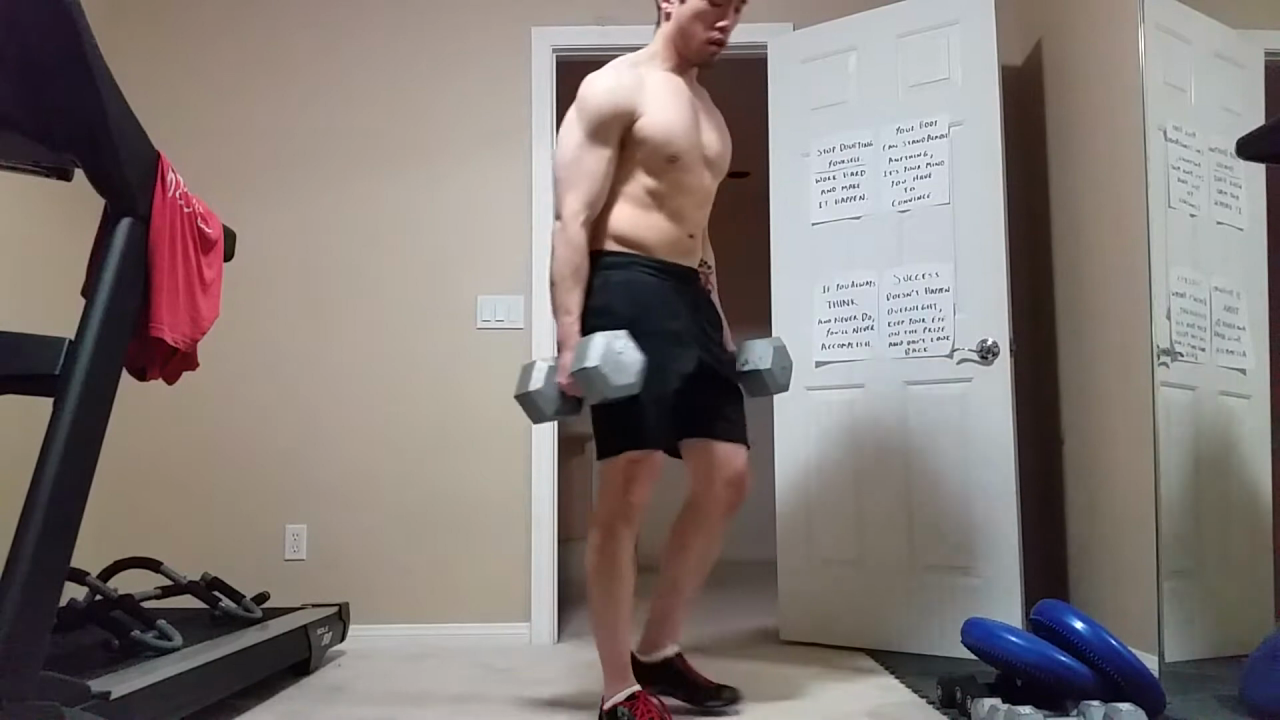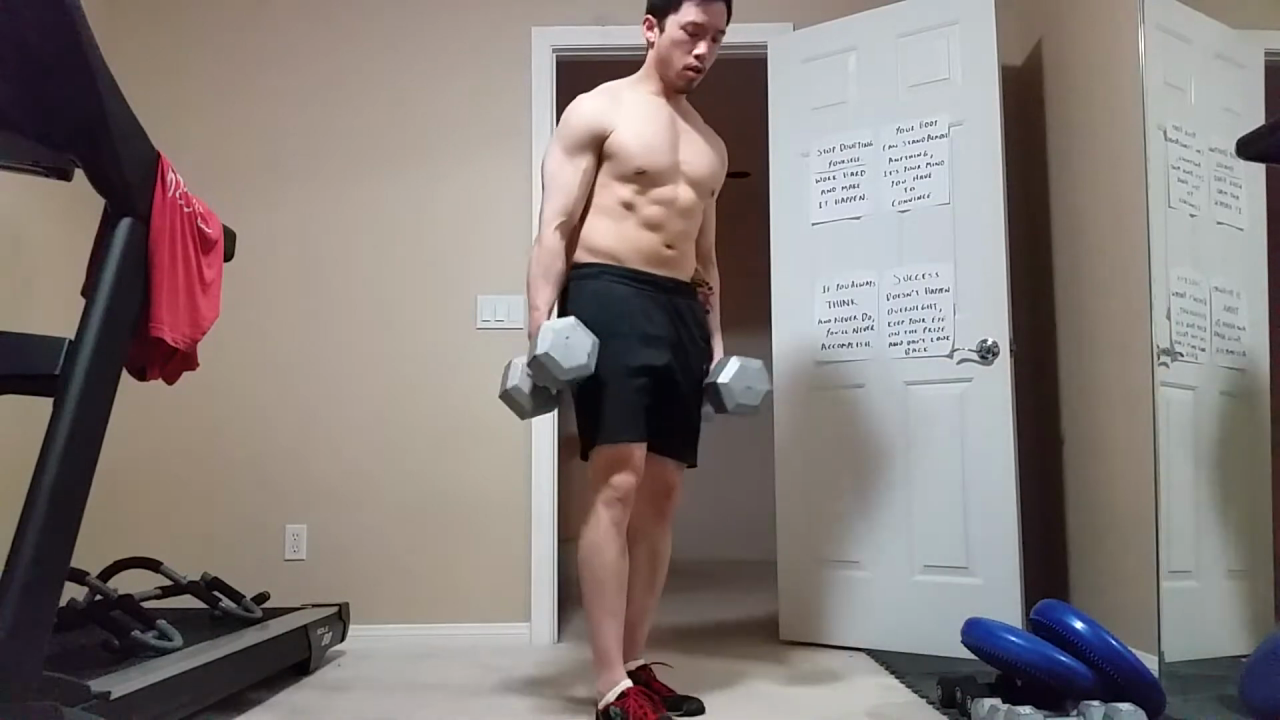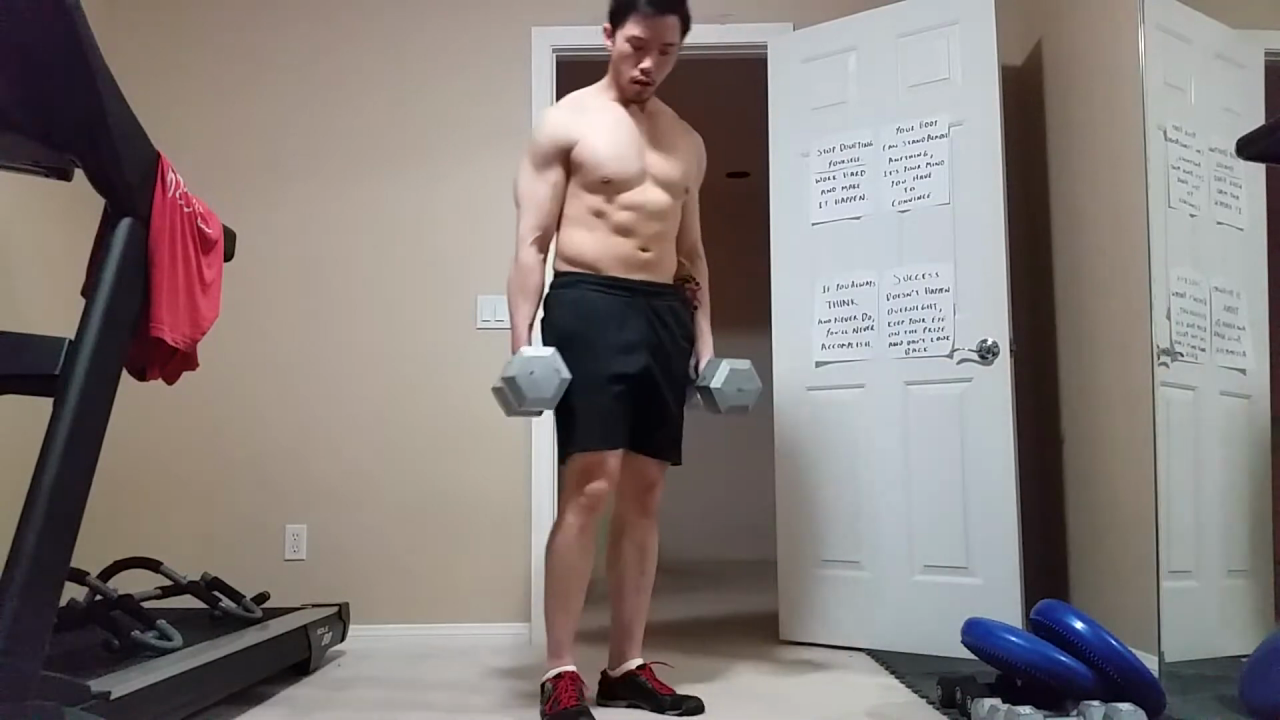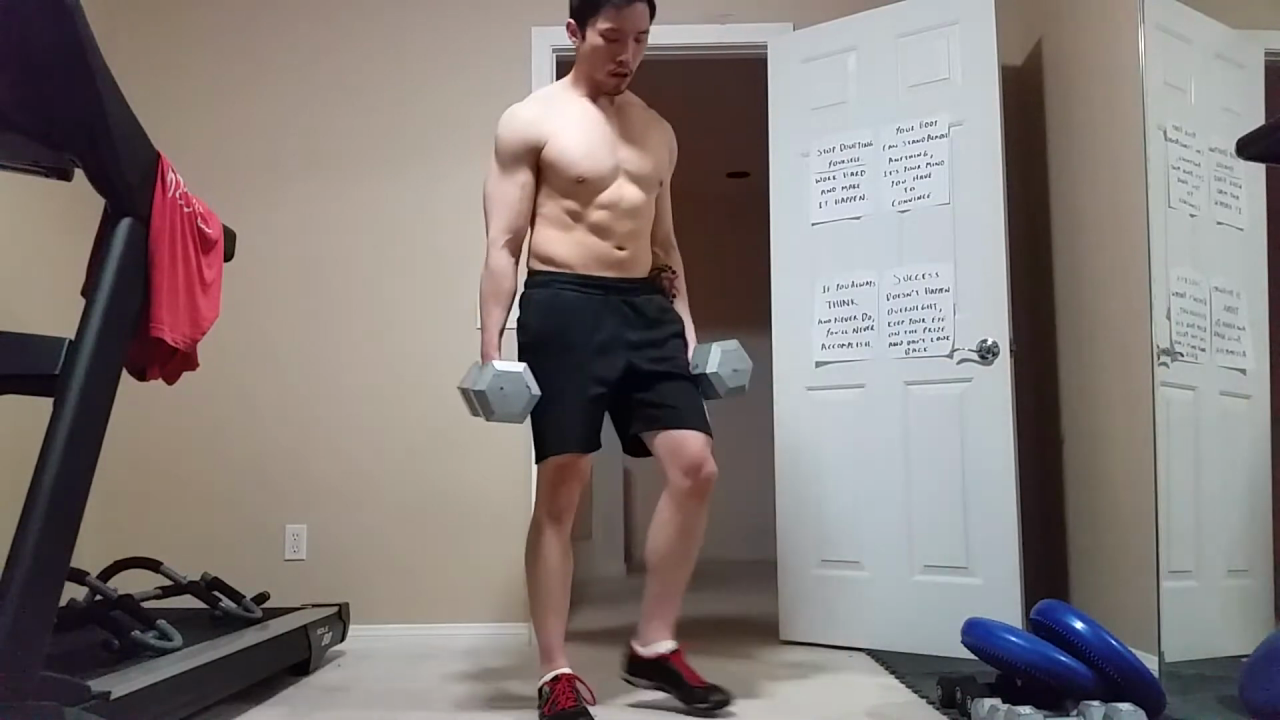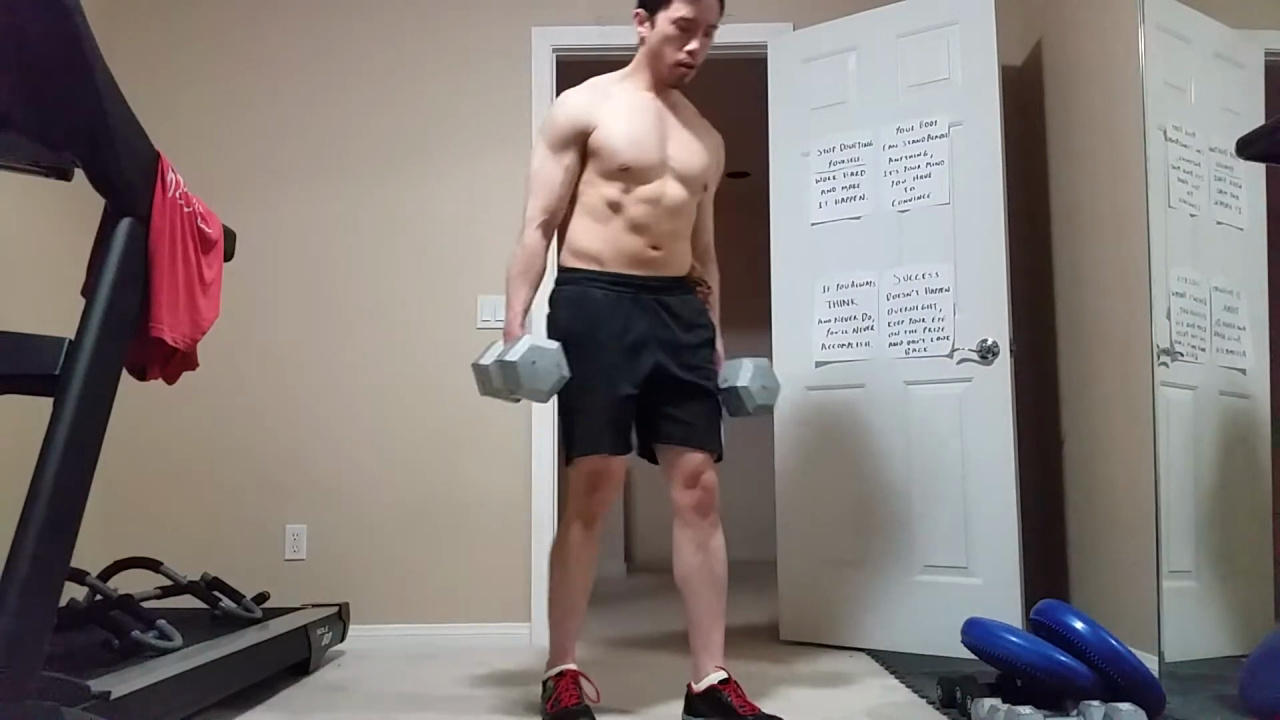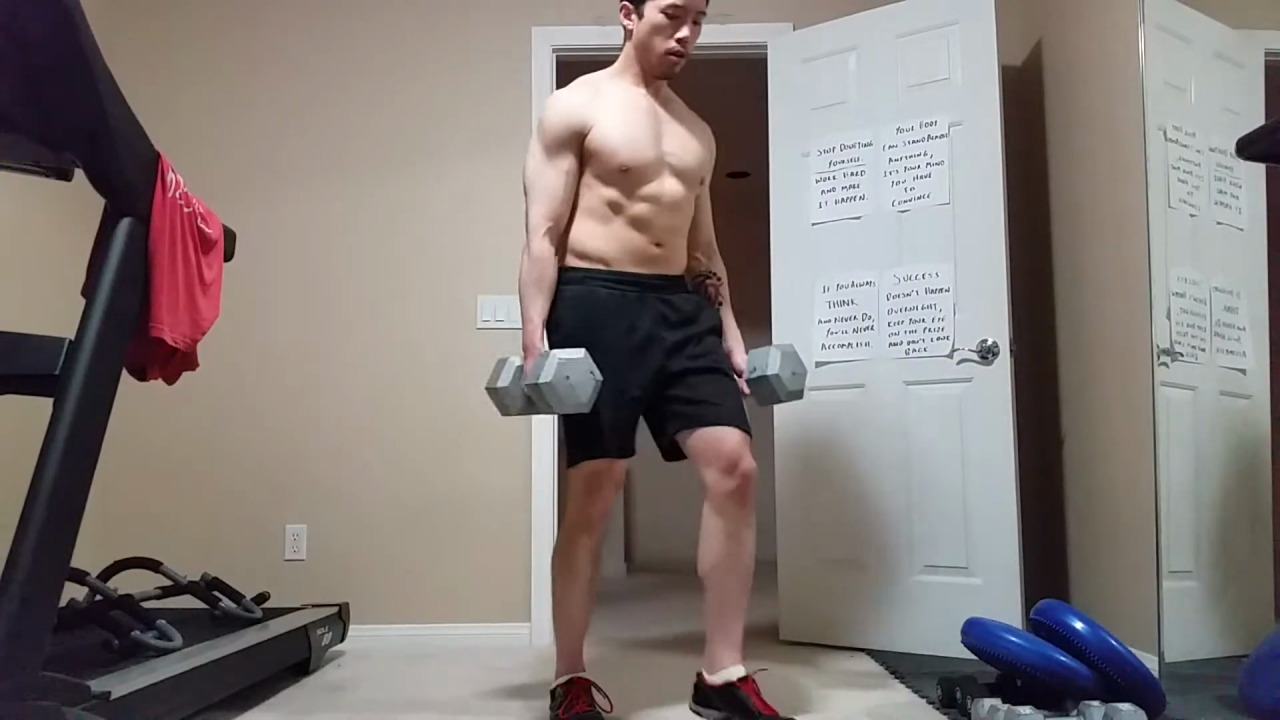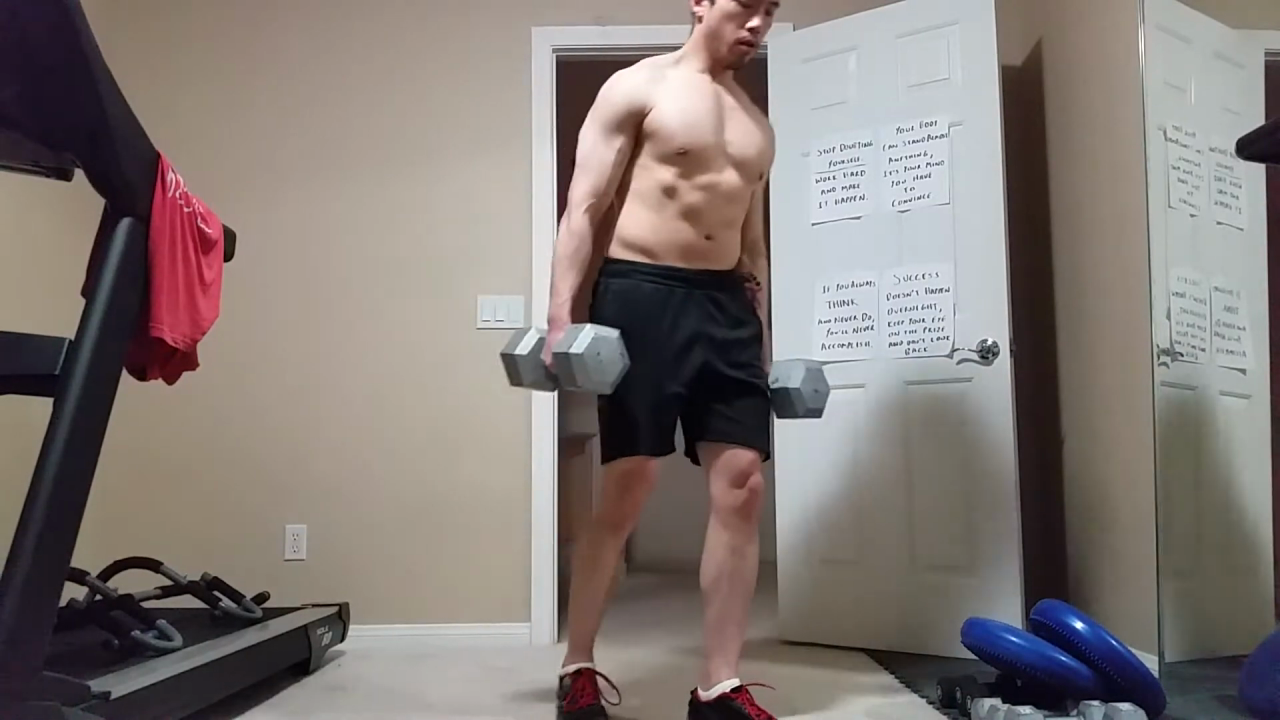
dt=0.4s
person 1, frame 1
left shoulder: (709, 112)
right shoulder: (615, 89)
right elbow: (572, 221)
left wrist: (718, 318)
right wrist: (569, 337)
left hip: (689, 296)
right hip: (628, 290)
left knee: (728, 476)
right knee: (626, 493)
left ankle: (659, 648)
person 1, frame 2
left shoulder: (710, 145)
right shoulder: (597, 111)
right elbow: (555, 230)
left wrist: (715, 337)
right wrist: (539, 329)
left hip: (680, 311)
right hip: (609, 297)
left knee: (661, 495)
right knee: (617, 485)
person 1, frame 3
left shoulder: (687, 142)
right shoulder: (565, 123)
right elbow: (532, 244)
left wrist: (703, 335)
right wrist: (522, 341)
left hip: (664, 314)
right hip: (589, 307)
left knee: (643, 495)
right knee: (588, 490)
person 1, frame 4
left shoulder: (658, 134)
right shoulder: (532, 121)
right elbow: (503, 245)
left wrist: (688, 326)
right wrist: (490, 346)
left hip: (643, 310)
right hip: (564, 307)
left knee: (693, 468)
right knee: (559, 495)
left ankle: (655, 645)
person 1, frame 5
left shoulder: (706, 139)
right shoulder: (582, 108)
right elbow: (538, 225)
left wrist: (716, 343)
right wrist: (515, 324)
left hip: (679, 311)
right hip: (595, 302)
left knee: (698, 491)
right knee: (594, 489)
person 1, frame 6
left shoulder: (697, 131)
right shoulder: (574, 108)
right elbow: (542, 234)
left wrist: (731, 334)
right wrist: (533, 335)
left hip: (682, 308)
right hip: (598, 304)
left knee: (734, 470)
right knee: (593, 494)
person 1, frame 7
left shoulder: (757, 124)
right shoulder: (637, 88)
right elbow: (583, 209)
left wrist: (764, 342)
right wrist: (561, 312)
left hip: (726, 306)
right hip: (641, 295)
left knee: (742, 489)
right knee: (626, 490)
